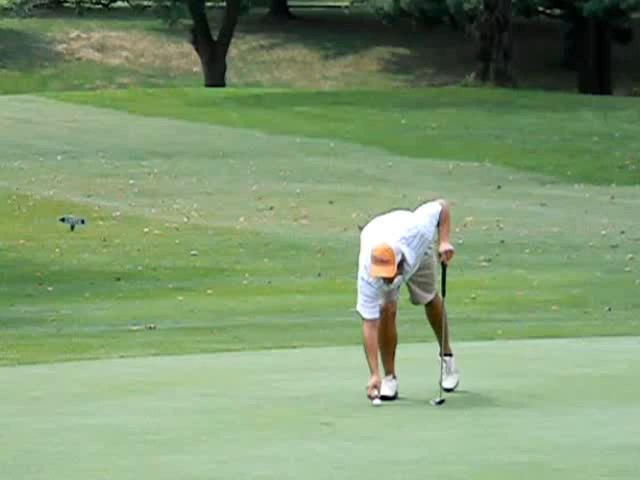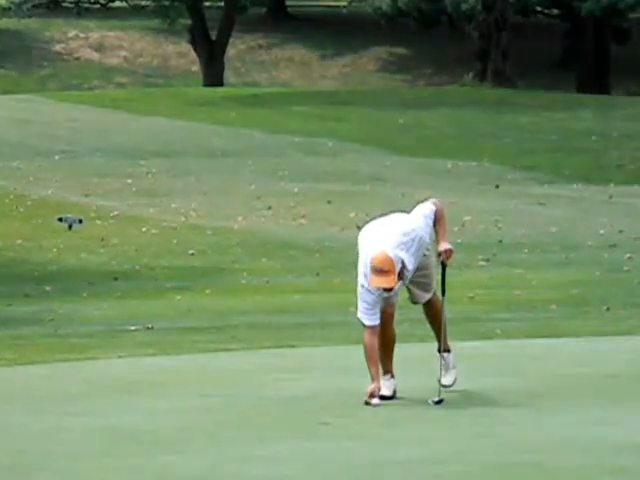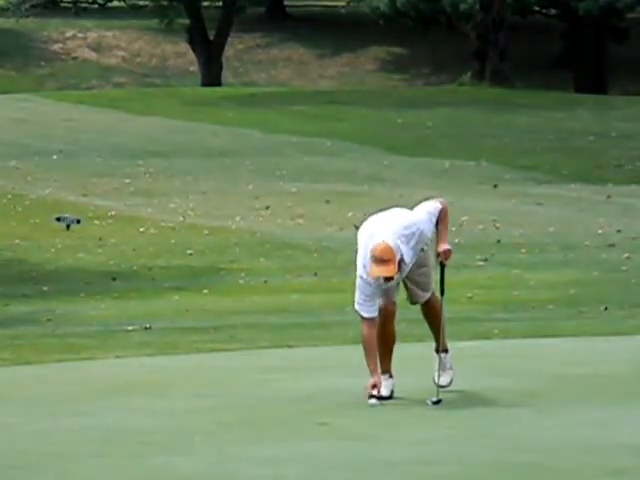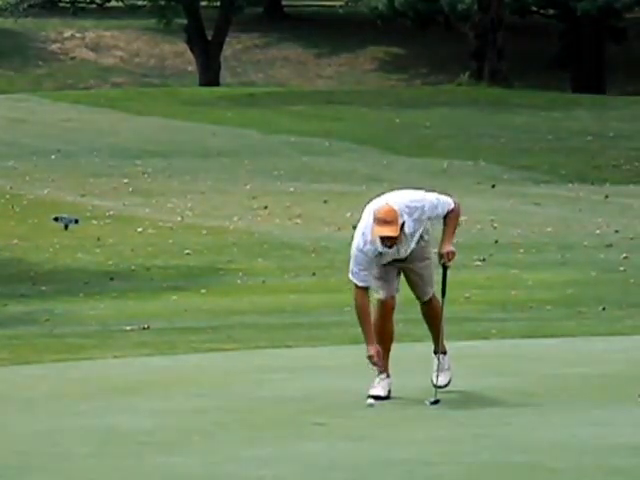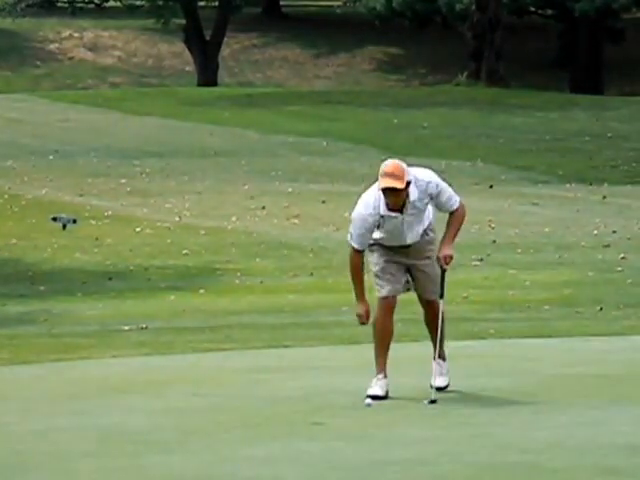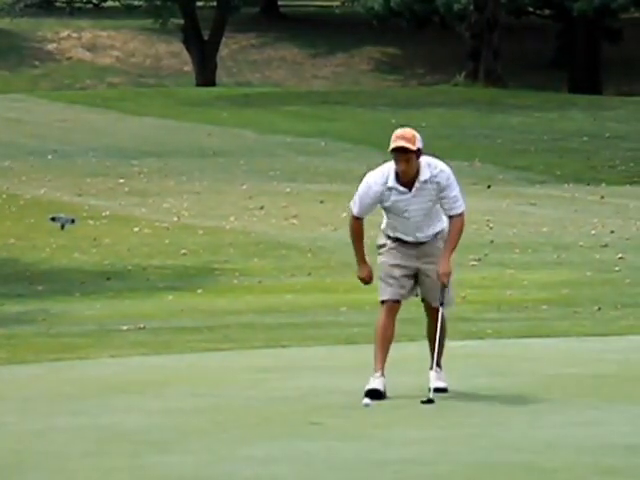
dt=0.2s
person 1, frame 1
left shoulder: (416, 232)
right shoulder: (368, 274)
left elbow: (442, 205)
right elbow: (370, 325)
left wrist: (444, 241)
right wrist: (374, 374)
left hip: (418, 247)
left knee: (431, 300)
right knee: (387, 310)
left ankle: (447, 356)
right ankle: (389, 377)
person 1, frame 2
left shoulder: (414, 235)
right shoulder: (368, 281)
left elbow: (434, 205)
right elbow: (371, 333)
left wrist: (442, 241)
right wrist: (375, 380)
left hip: (415, 248)
left knee: (428, 298)
right knee: (386, 312)
left ankle: (445, 351)
right ankle: (387, 377)
person 1, frame 3
left shoulder: (415, 228)
right shoulder: (367, 271)
left elbow: (440, 204)
right elbow: (368, 325)
left wrist: (442, 241)
right wrist: (374, 374)
left hip: (415, 246)
left knee: (426, 299)
right knee: (386, 310)
left ankle: (442, 351)
right ankle: (386, 377)
person 1, frame 4
left shoulder: (419, 204)
right shoulder: (364, 244)
left elbow: (454, 206)
right elbow: (361, 291)
left wrist: (446, 243)
right wrist: (370, 342)
left hip: (416, 241)
right hip: (380, 257)
left knee: (427, 298)
right knee: (385, 304)
left ankle: (440, 353)
right ankle: (383, 376)
person 1, frame 5
left shoulder: (427, 182)
right shoulder: (367, 209)
left elbow: (458, 209)
right elbow: (356, 252)
left wrist: (448, 244)
right wrist: (360, 300)
left hip: (421, 239)
right hip: (385, 246)
left knee: (431, 301)
right knee: (386, 303)
left ankle: (440, 359)
right ankle: (380, 377)
person 1, frame 6
left shoulder: (440, 174)
right shoulder: (376, 181)
left elbow: (457, 217)
right elbow: (356, 218)
left wrist: (446, 259)
right wrist: (361, 263)
left hip: (432, 243)
right hip: (396, 245)
left knee: (433, 307)
right knee: (389, 305)
left ankle: (436, 369)
right ankle: (378, 375)
